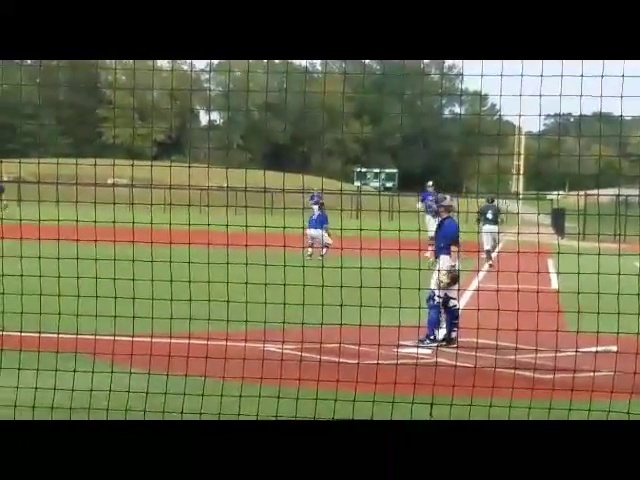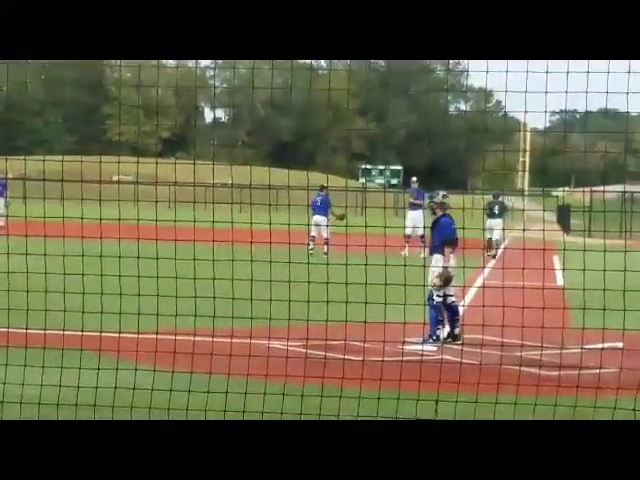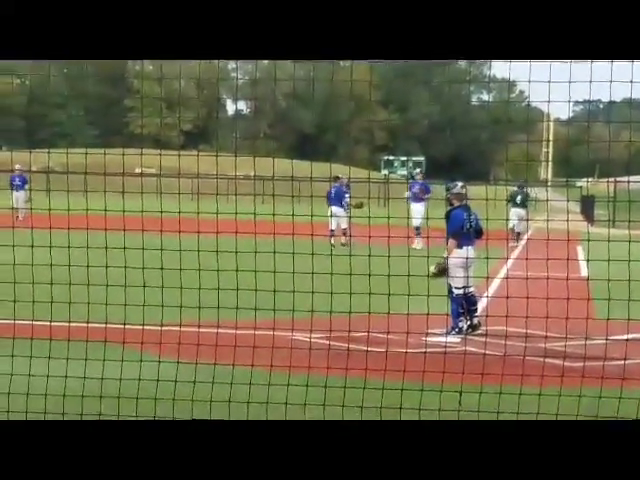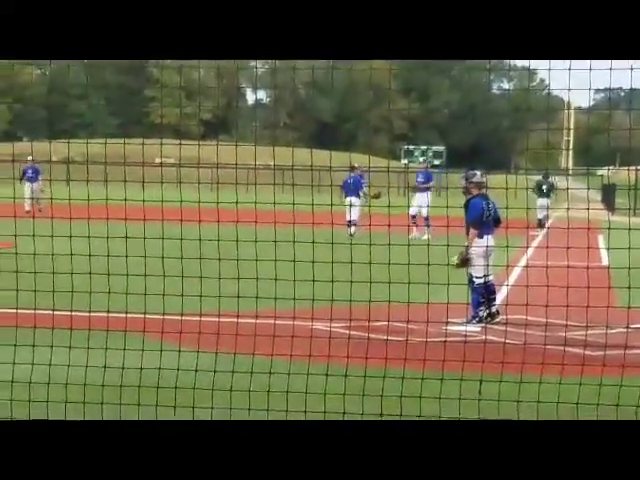
dt=0.4s
person 1, frame 1
left shoulder: (449, 223)
right shoulder: (445, 223)
left elbow: (454, 245)
left wrist: (453, 265)
right wrist: (436, 259)
left hip: (446, 263)
right hip: (445, 263)
left knee: (434, 299)
right knee: (450, 301)
left ankle: (432, 336)
right ankle: (451, 336)
person 1, frame 2
left shoulder: (443, 222)
right shoulder: (447, 220)
left elbow: (448, 245)
right elbow: (453, 243)
left wrist: (445, 267)
left hip: (441, 261)
right hip: (445, 261)
left knee: (435, 298)
right knee: (449, 298)
left ankle: (436, 335)
right ankle: (455, 333)
person 1, frame 3
left shoulder: (455, 213)
right shoulder: (471, 213)
left elbow: (453, 238)
right elbow: (479, 234)
left wrist: (446, 257)
left hip: (458, 253)
right hip: (470, 252)
left knee: (456, 291)
right knee: (468, 289)
left ankle: (459, 327)
right ankle: (474, 322)
person 1, frame 4
left shoulder: (474, 202)
right shoulder: (489, 201)
left elbow: (474, 228)
right elbow: (497, 222)
left wrist: (467, 247)
left hip: (478, 243)
right hip: (490, 241)
left knee: (476, 280)
right knee: (487, 278)
left ankle: (479, 316)
right ankle: (493, 311)
